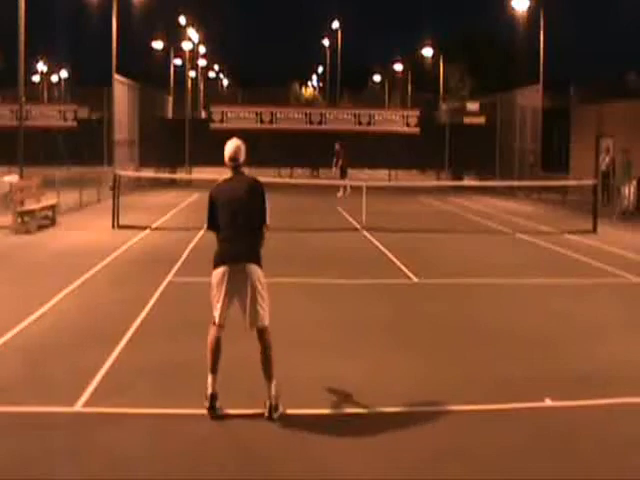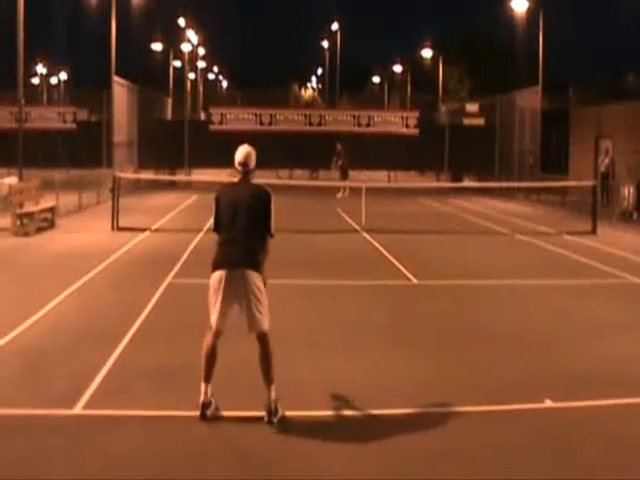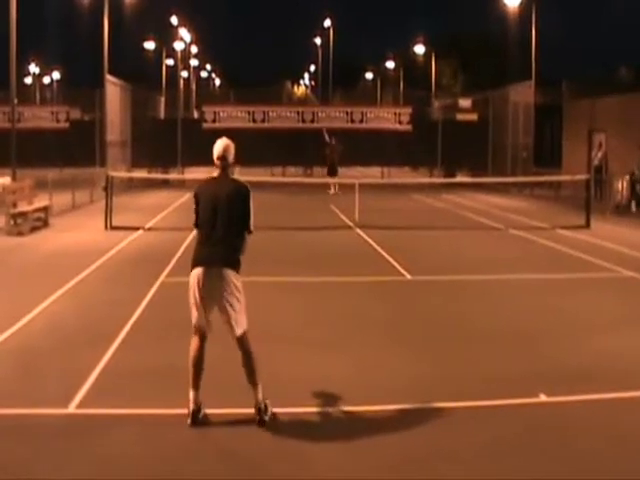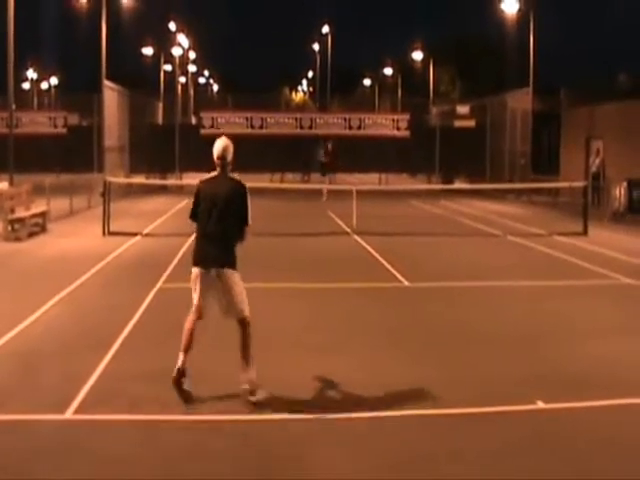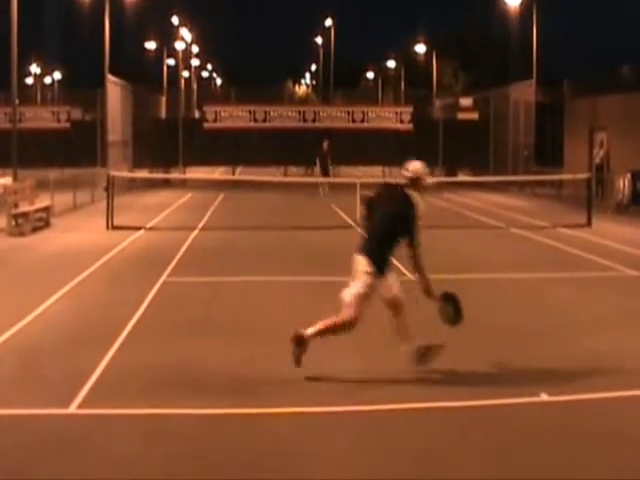
dt=0.7s
person 1, frame 1
left shoulder: (216, 192)
right shoulder: (255, 186)
left elbow: (215, 230)
right elbow: (262, 229)
left hip: (222, 263)
right hip: (250, 263)
left knee: (217, 324)
right knee: (262, 330)
left ankle: (211, 388)
right ankle: (272, 398)
person 1, frame 2
left shoulder: (222, 193)
right shoulder: (263, 195)
right elbow: (266, 239)
right wrist: (260, 267)
left hip: (221, 267)
right hip: (249, 268)
left knee: (214, 331)
right knee: (263, 334)
left ankle: (205, 397)
right ankle: (271, 402)
person 1, frame 3
left shoulder: (201, 189)
right shoulder: (241, 190)
right elbow: (244, 236)
left hip: (200, 264)
right hip: (227, 266)
left knee: (199, 334)
right knee: (242, 336)
left ankle: (195, 404)
right ankle: (259, 403)
person 1, frame 4
left shoulder: (202, 186)
right shoulder: (238, 188)
left elbow: (197, 223)
right elbow: (242, 234)
left hip: (200, 260)
right hip: (225, 262)
left knee: (195, 313)
right knee: (243, 320)
left ankle: (181, 368)
right ankle: (249, 383)
person 1, frame 5
left shoulder: (386, 189)
right shoulder: (411, 205)
right elbow: (414, 250)
right wrist: (426, 284)
left hip: (369, 255)
right hip: (372, 263)
left knee: (396, 302)
right knee: (350, 318)
left ankle: (413, 349)
right ankle: (306, 336)
